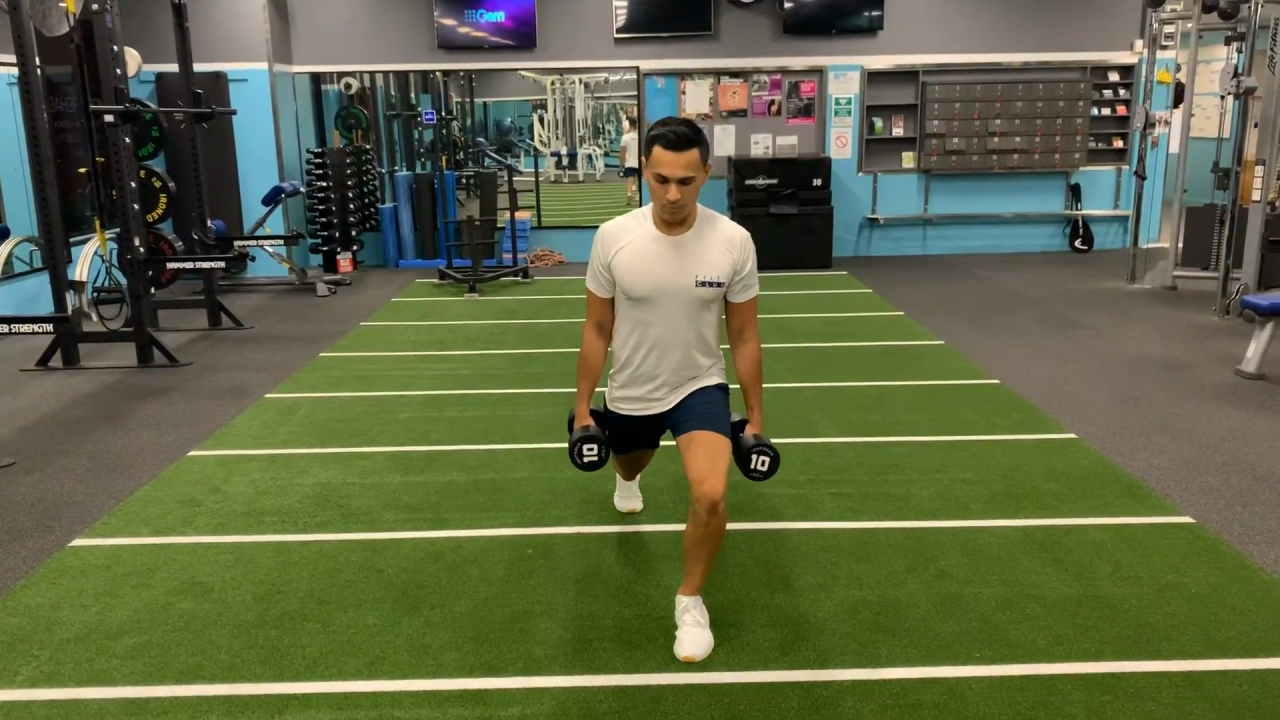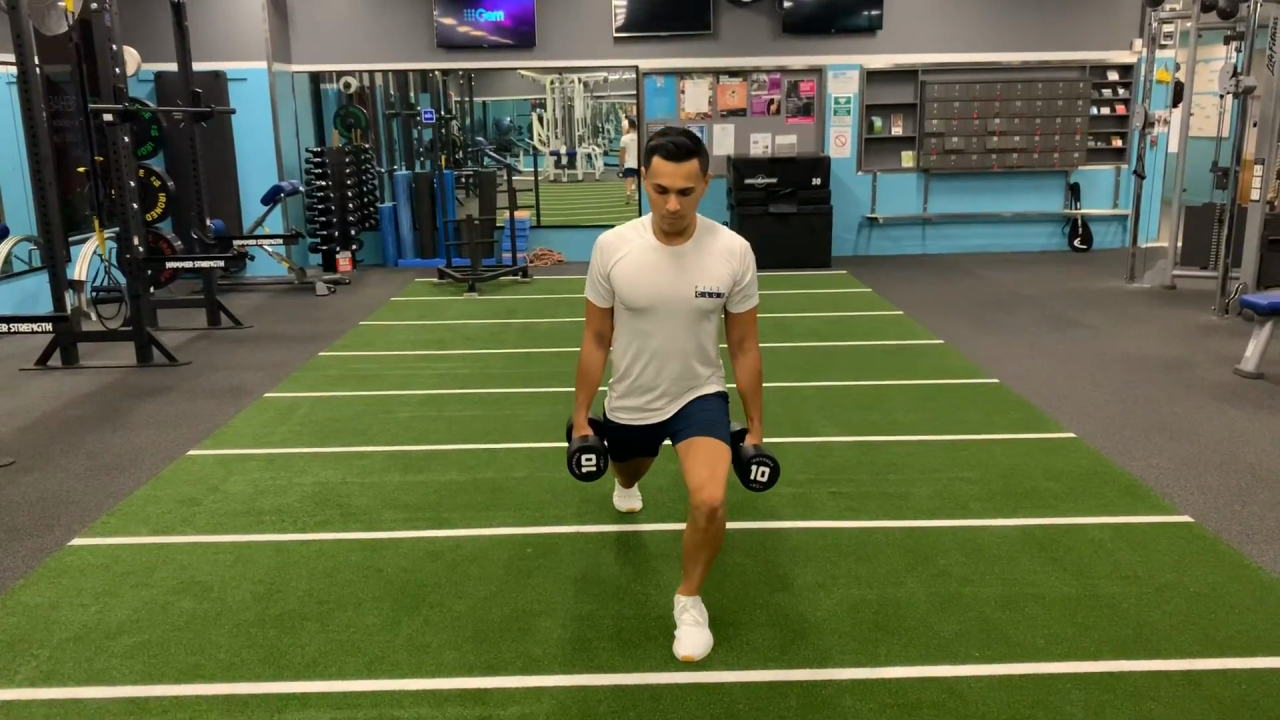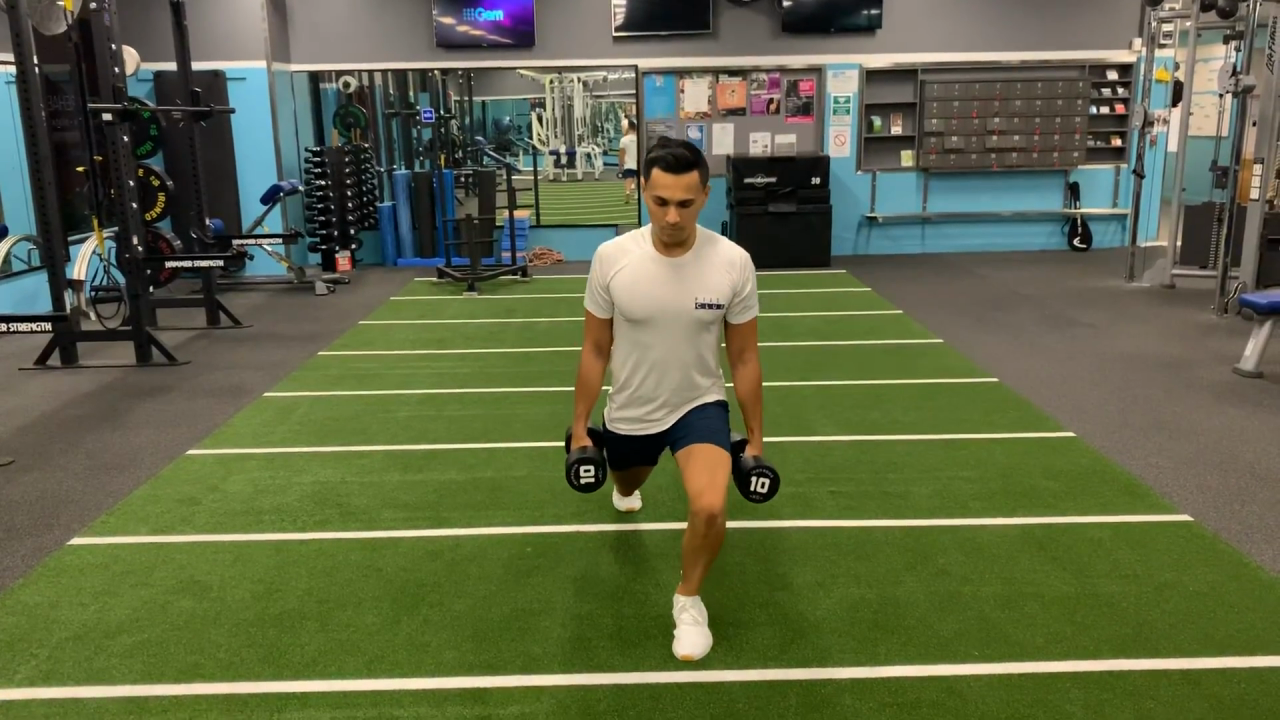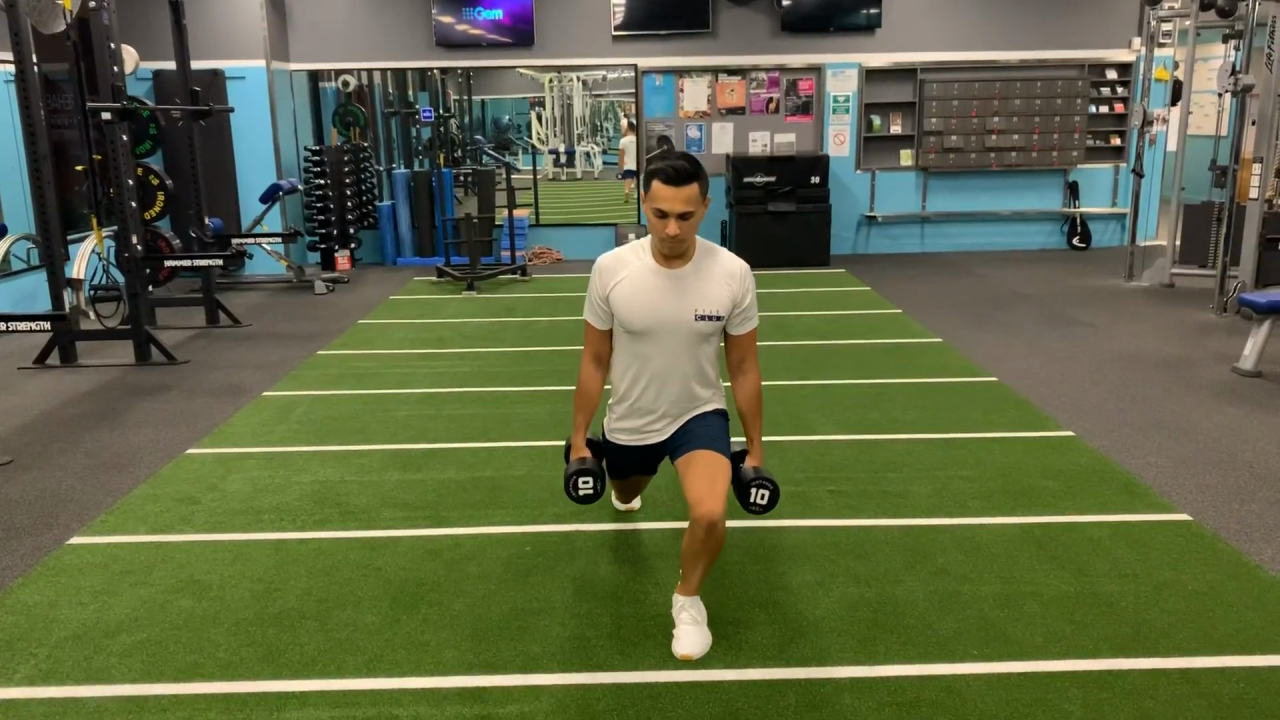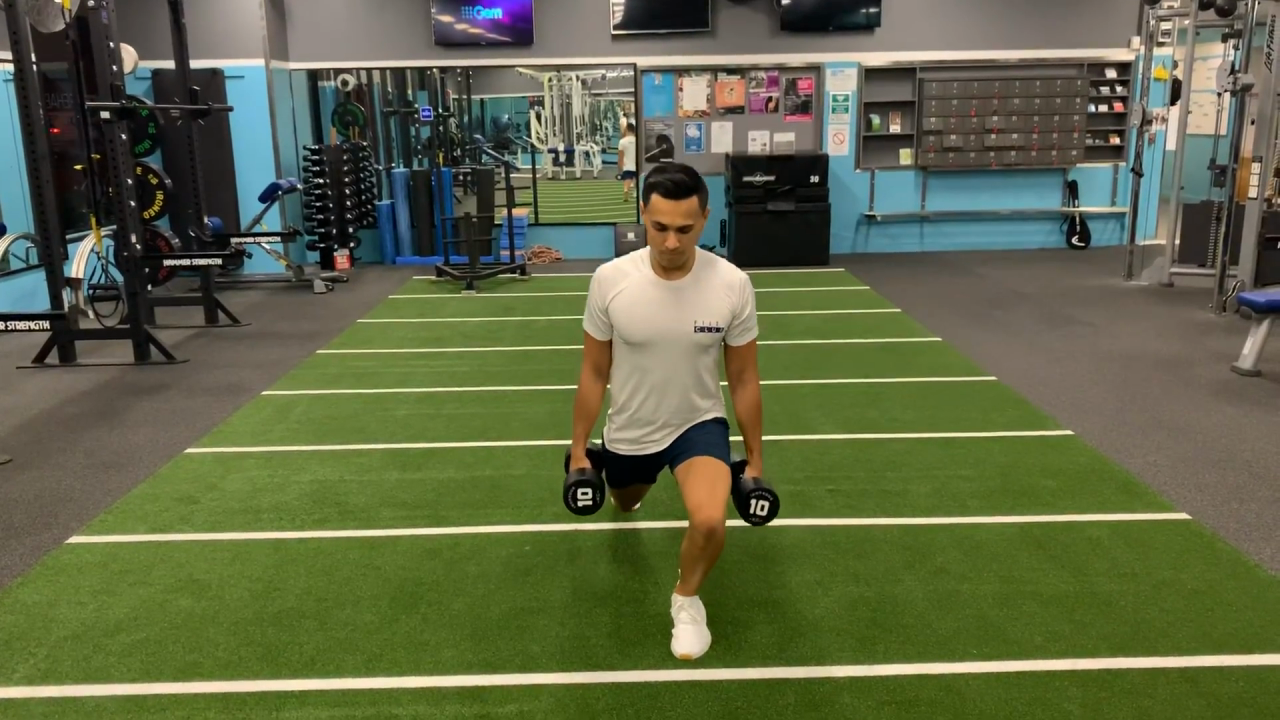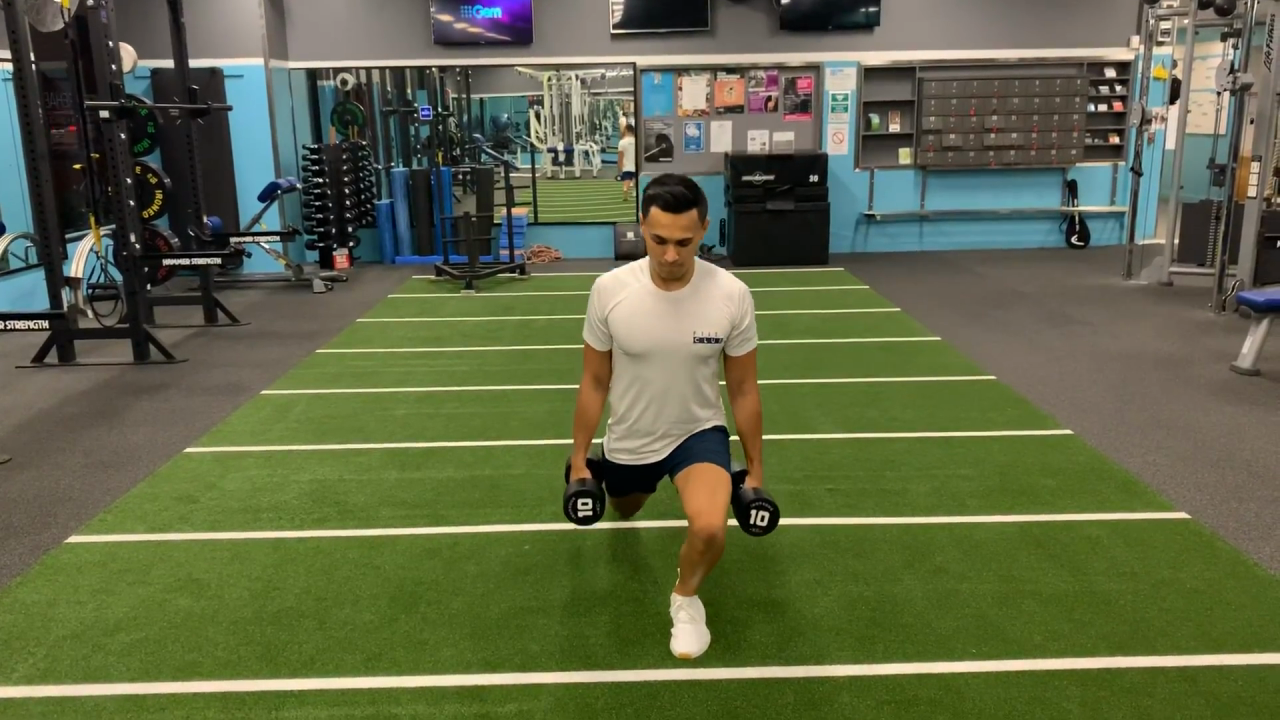
dt=0.1s
person 1, frame 1
left shoulder: (733, 241)
right shoulder: (613, 238)
left elbow: (744, 337)
right elbow: (597, 331)
left wrist: (755, 415)
right wrist: (582, 405)
left hip: (700, 387)
right hip: (630, 394)
left knee: (710, 496)
right knee: (629, 469)
left ankle: (689, 599)
right ankle: (628, 478)
person 1, frame 2
left shoulder: (733, 252)
right shoulder: (612, 247)
left elbow: (744, 346)
right elbow: (596, 340)
left wrist: (755, 425)
right wrist: (581, 415)
left hip: (700, 396)
right hip: (630, 404)
left knee: (709, 502)
right knee: (628, 477)
left ankle: (689, 599)
right ankle: (628, 480)
person 1, frame 3
left shoulder: (733, 262)
right shoulder: (612, 257)
left elbow: (744, 358)
right elbow: (595, 350)
left wrist: (755, 437)
right wrist: (580, 426)
left hip: (700, 405)
right hip: (629, 412)
left knee: (709, 508)
right knee: (626, 485)
left ankle: (688, 597)
right ankle: (626, 486)
person 1, frame 4
left shoulder: (733, 273)
right shoulder: (611, 269)
left elbow: (744, 368)
right elbow: (595, 361)
left wrist: (755, 448)
right wrist: (578, 437)
left hip: (699, 414)
right hip: (629, 422)
left knee: (710, 514)
right knee: (625, 492)
left ankle: (687, 597)
right ankle: (627, 487)
person 1, frame 5
left shoulder: (732, 284)
right shoulder: (610, 280)
left elbow: (744, 380)
right elbow: (595, 372)
left wrist: (755, 458)
right wrist: (578, 448)
left hip: (699, 423)
right hip: (629, 430)
left knee: (710, 521)
right knee: (626, 502)
left ankle: (687, 596)
right ankle: (632, 483)
person 1, frame 6
left shoulder: (732, 295)
right shoulder: (609, 290)
left elbow: (744, 390)
right elbow: (595, 382)
left wrist: (755, 468)
right wrist: (578, 459)
left hip: (699, 432)
right hip: (629, 441)
left knee: (710, 526)
right knee: (625, 511)
left ankle: (686, 596)
right ankle: (634, 490)
